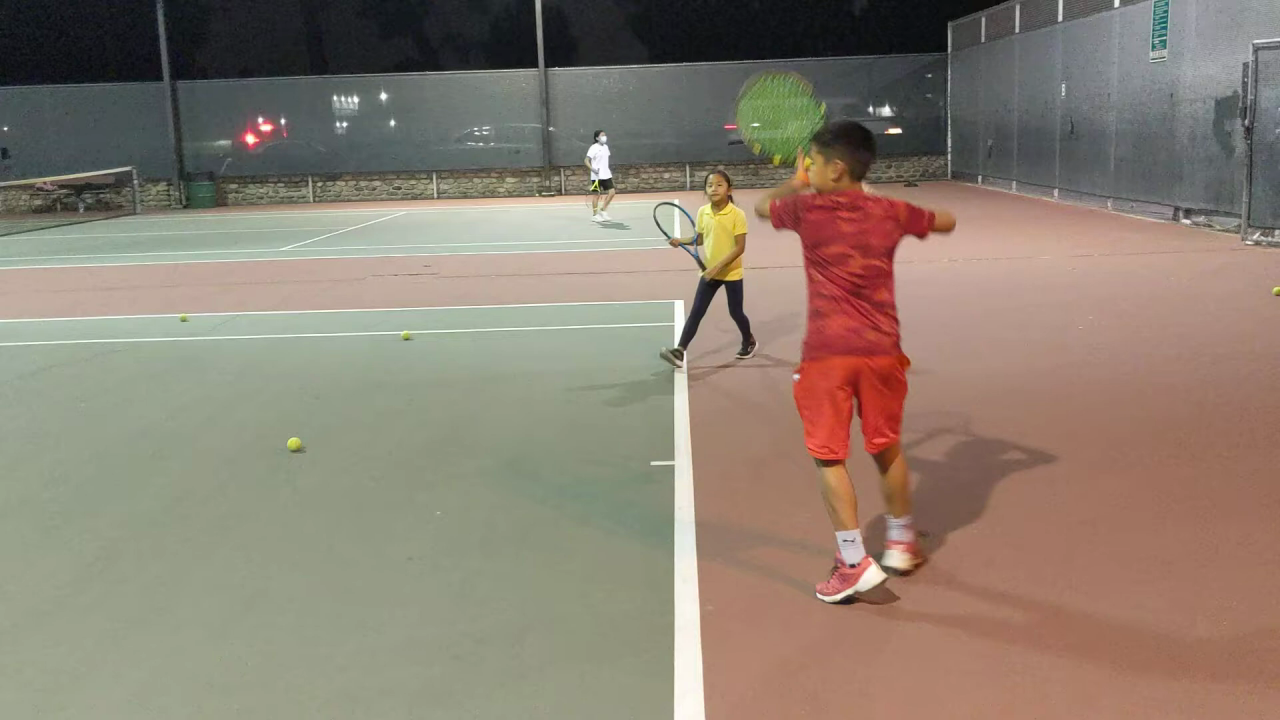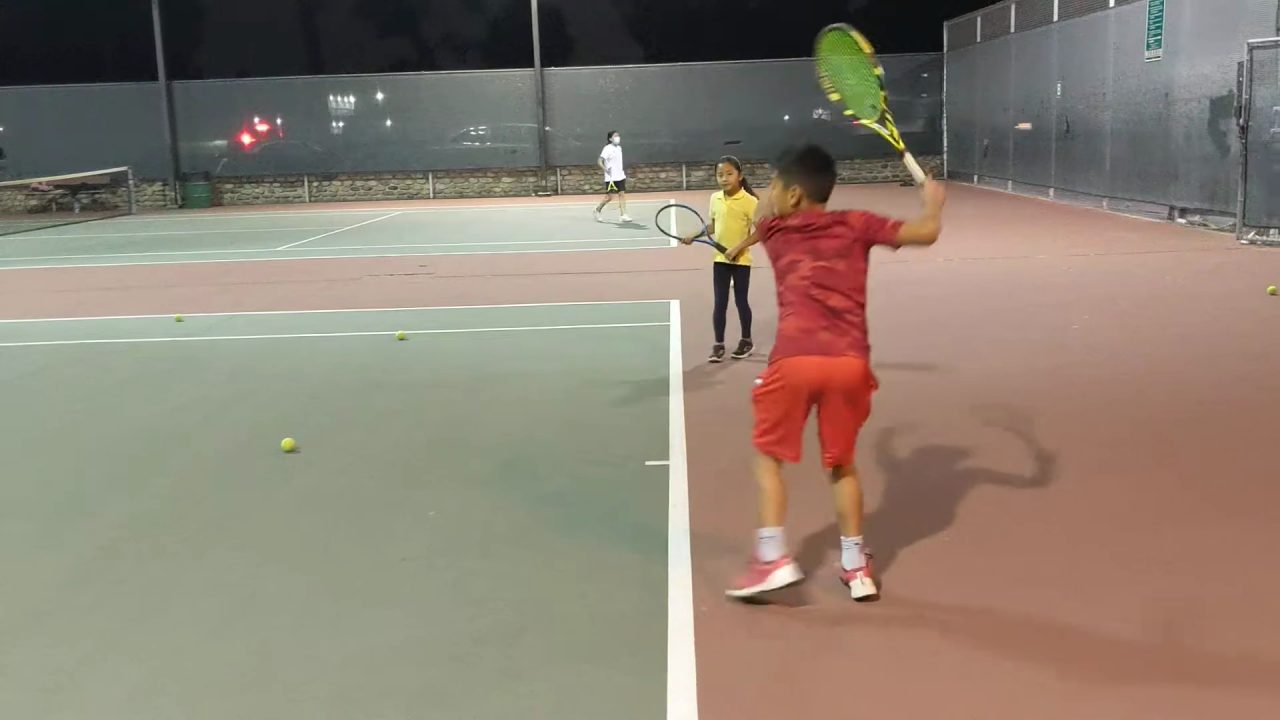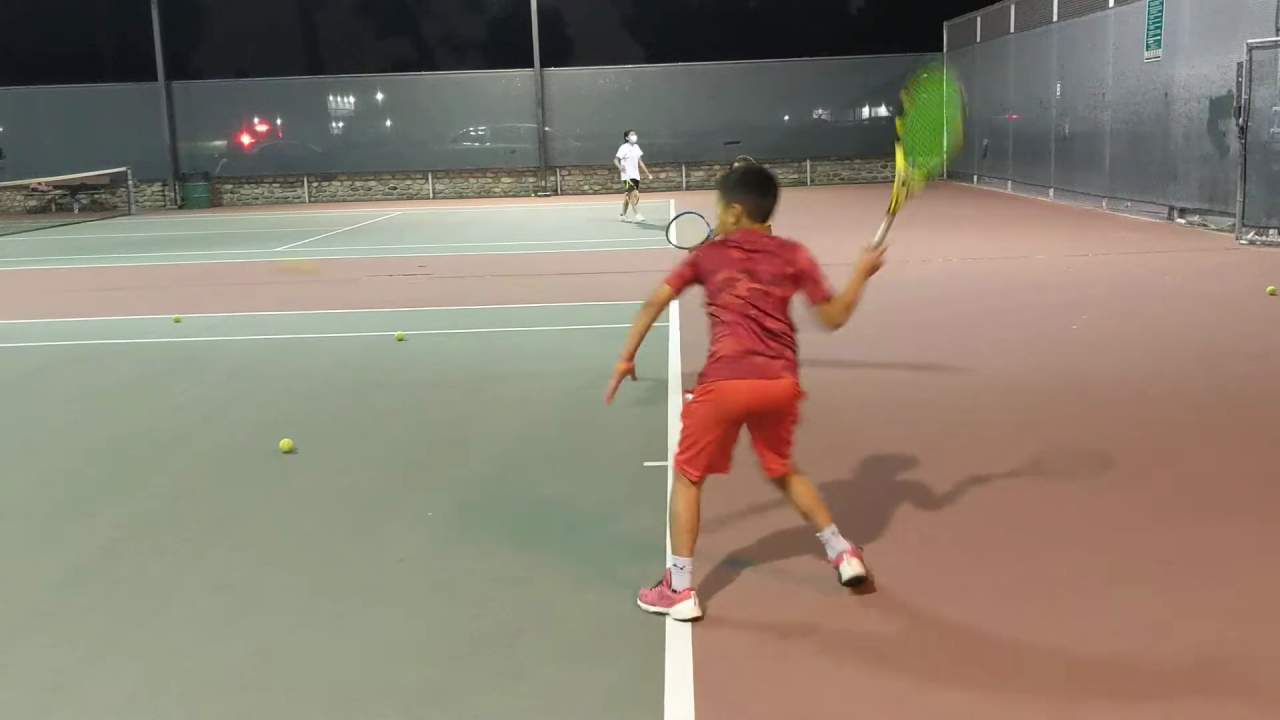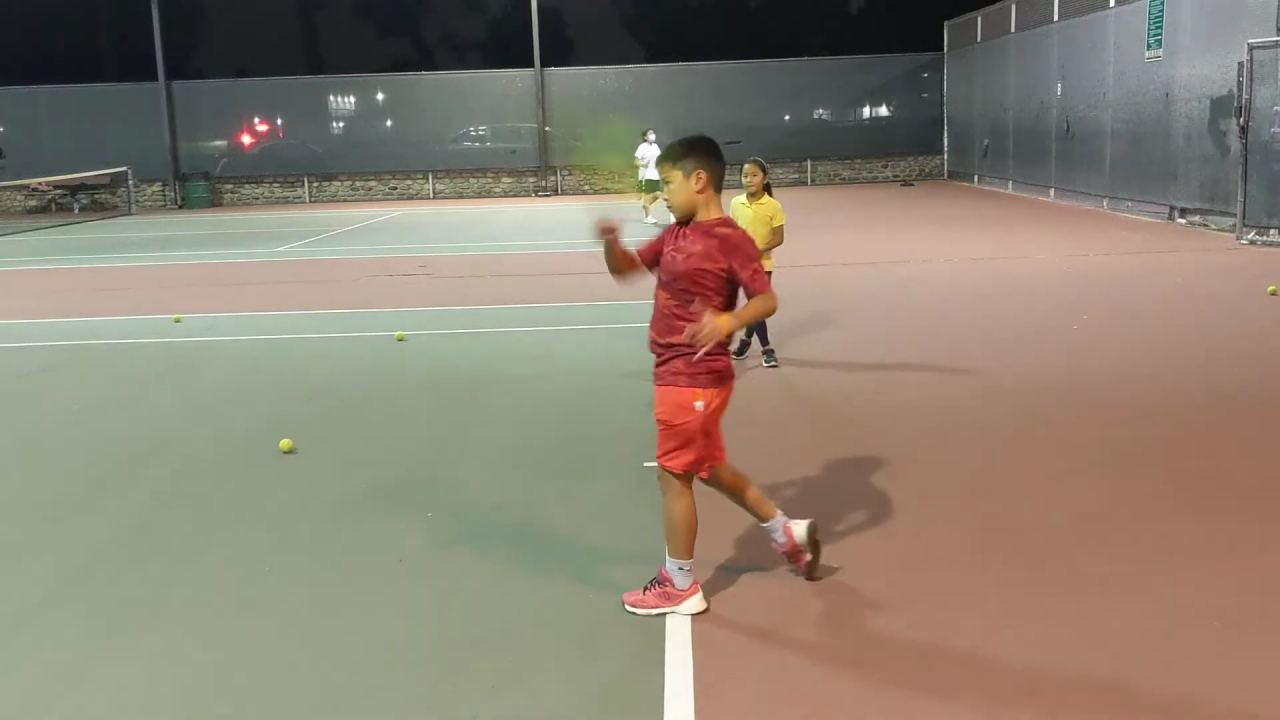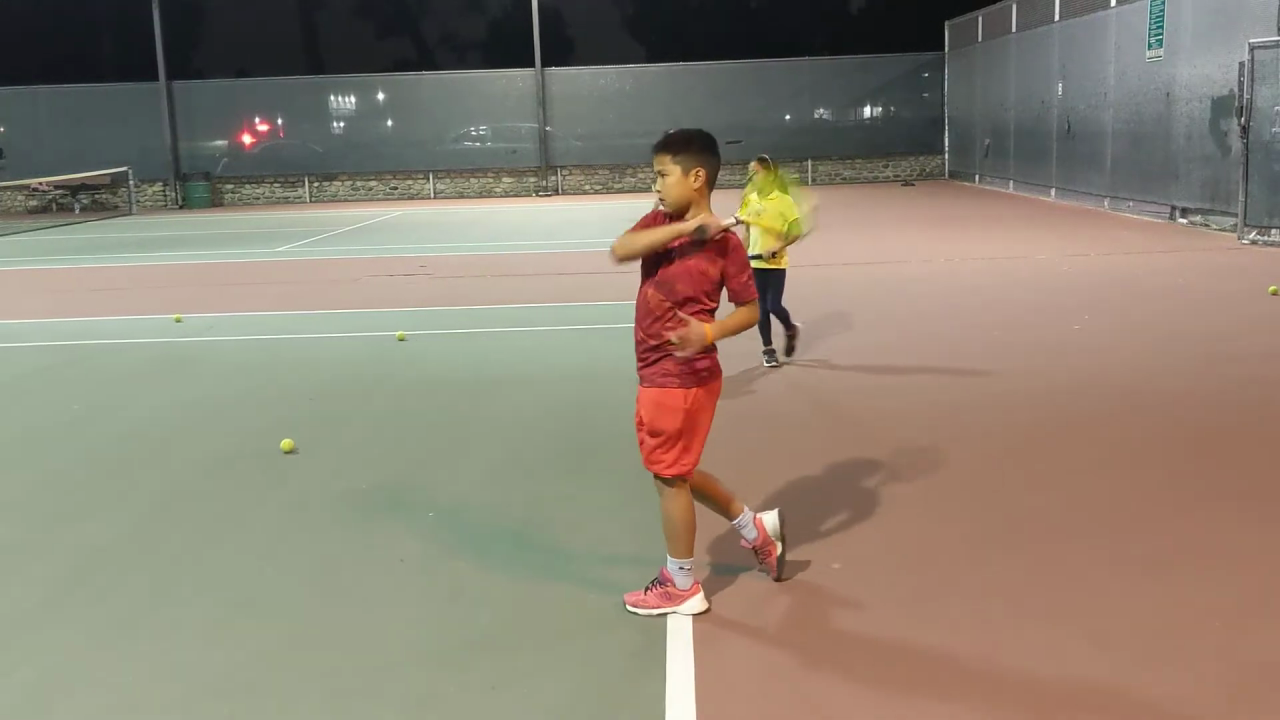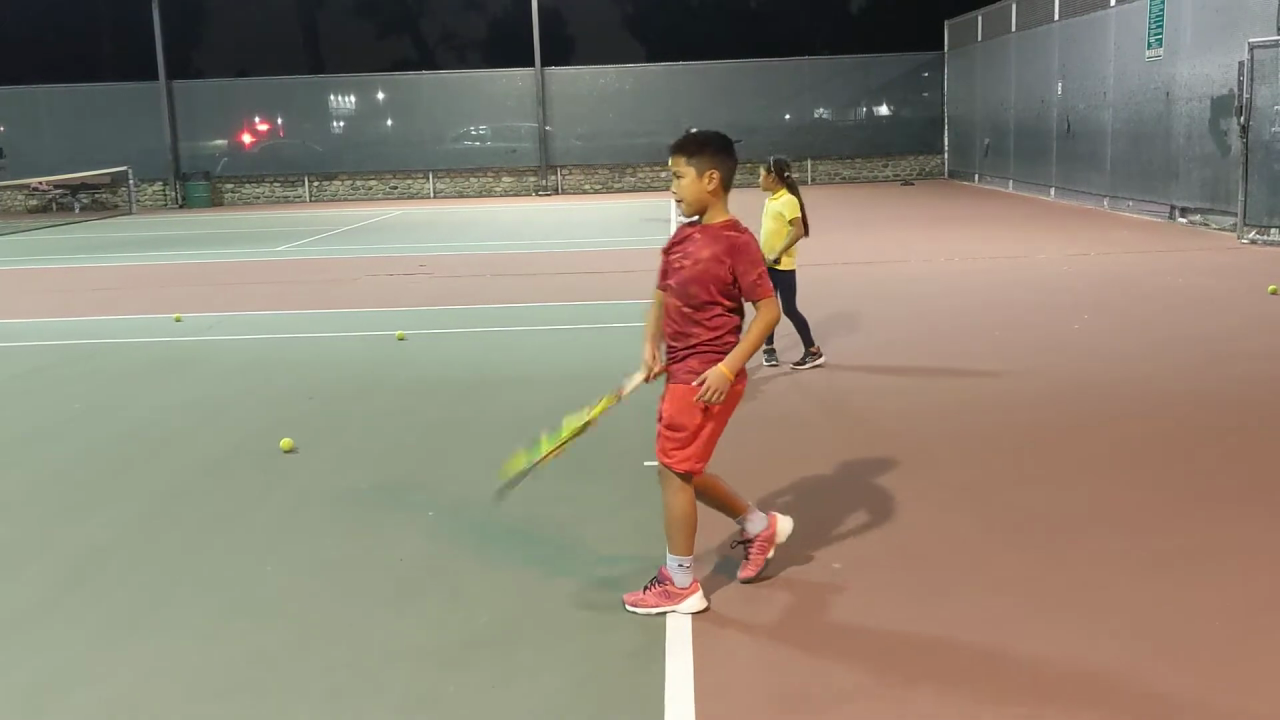
dt=0.3s
person 1, frame 1
left shoulder: (808, 209)
right shoulder: (891, 211)
left elbow: (761, 206)
right elbow: (947, 222)
left wrist: (796, 186)
left hip: (827, 353)
right hip: (881, 351)
left knee: (829, 459)
right knee: (886, 449)
left ankle: (854, 562)
right ankle: (901, 541)
person 1, frame 2
left shoulder: (774, 231)
right shoulder: (856, 225)
left elbow: (762, 217)
right elbow: (925, 233)
left wrist: (773, 198)
right wrist: (934, 200)
left hip: (794, 361)
right hip: (849, 362)
left knee: (768, 455)
right knee: (841, 464)
left ankle: (772, 559)
right ankle: (855, 567)
person 1, frame 3
left shoulder: (710, 253)
right shoulder: (793, 254)
left elbow: (658, 299)
right elbow: (834, 317)
left wrist: (625, 358)
right wrist: (863, 272)
left hip: (730, 383)
right hip: (778, 382)
left knee: (687, 475)
right knee: (784, 472)
left ankle: (678, 588)
right ankle: (843, 555)
person 1, frame 4
left shoulder: (732, 240)
right shoulder: (674, 235)
left elbow: (766, 301)
right elbow: (626, 268)
left wrist: (726, 321)
right wrist: (611, 240)
left hip: (694, 380)
right hip: (678, 377)
left knee: (674, 476)
right knee: (710, 468)
left ankle: (680, 586)
right ankle: (789, 534)
person 1, frame 5
left shoulder: (725, 243)
right shoulder: (656, 225)
left elbow: (747, 309)
right elbow: (620, 252)
left wrist: (711, 330)
right wrist: (683, 229)
left hip: (686, 379)
right hip: (656, 376)
left knee: (668, 477)
right knee: (680, 473)
left ankle: (681, 586)
right ankle: (755, 528)
person 1, frame 6
left shoulder: (738, 241)
right shoulder: (680, 238)
left elbow: (768, 310)
right elbow: (663, 301)
left wrist: (731, 365)
right wrist: (651, 348)
left hip: (706, 379)
right hip: (680, 374)
left knee: (675, 474)
right knee: (683, 471)
left ankle: (680, 585)
right ankle: (761, 525)
person 2, frame 1
left shoulder: (737, 215)
right shoulder: (703, 213)
left elbow: (740, 248)
left wrist: (718, 266)
right wrist: (681, 241)
left hip: (732, 273)
right hip: (710, 272)
left knee: (736, 313)
right knee: (696, 312)
left ankle: (749, 342)
right ankle: (679, 351)
person 2, frame 2
left shoulder: (749, 201)
right shoulder: (715, 199)
right wrist: (693, 236)
left hip: (741, 260)
right hip: (720, 259)
left knee: (741, 302)
right knee: (720, 303)
left ankle: (746, 341)
right ankle: (718, 345)
person 2, frame 3
left shoulder: (760, 205)
right shoulder: (728, 198)
left elbow: (765, 238)
right wrist: (707, 240)
left hip: (746, 265)
right hip: (728, 261)
left knee: (742, 304)
right knee: (734, 304)
person 2, frame 4
left shoulder: (773, 206)
right shoulder: (736, 203)
left elbow: (778, 238)
left wrist: (757, 251)
left hip: (762, 264)
left ankle: (746, 339)
right ankle: (766, 349)
person 2, frame 5
left shoulder: (784, 201)
right shoulder: (748, 200)
left elbow: (796, 231)
left wrist: (778, 248)
left hip: (776, 263)
right hip: (755, 262)
left knee: (773, 306)
right knee: (761, 306)
left ankle: (791, 331)
right ankle: (768, 349)
person 2, frame 6
left shoulder: (788, 200)
right shoulder: (769, 201)
left elbow: (799, 231)
left wrist: (778, 254)
right wrist: (762, 256)
left hip: (783, 265)
right hip: (768, 264)
left knee: (789, 309)
left ankle: (813, 351)
right ankle: (769, 348)
